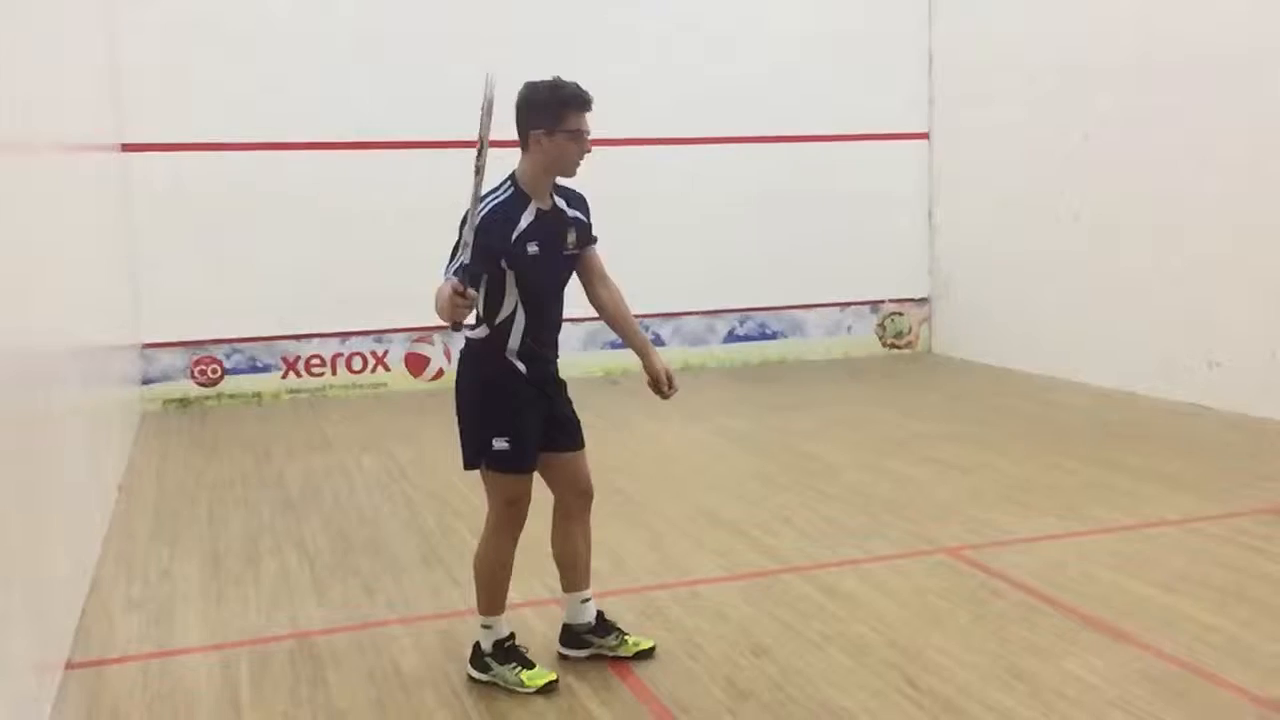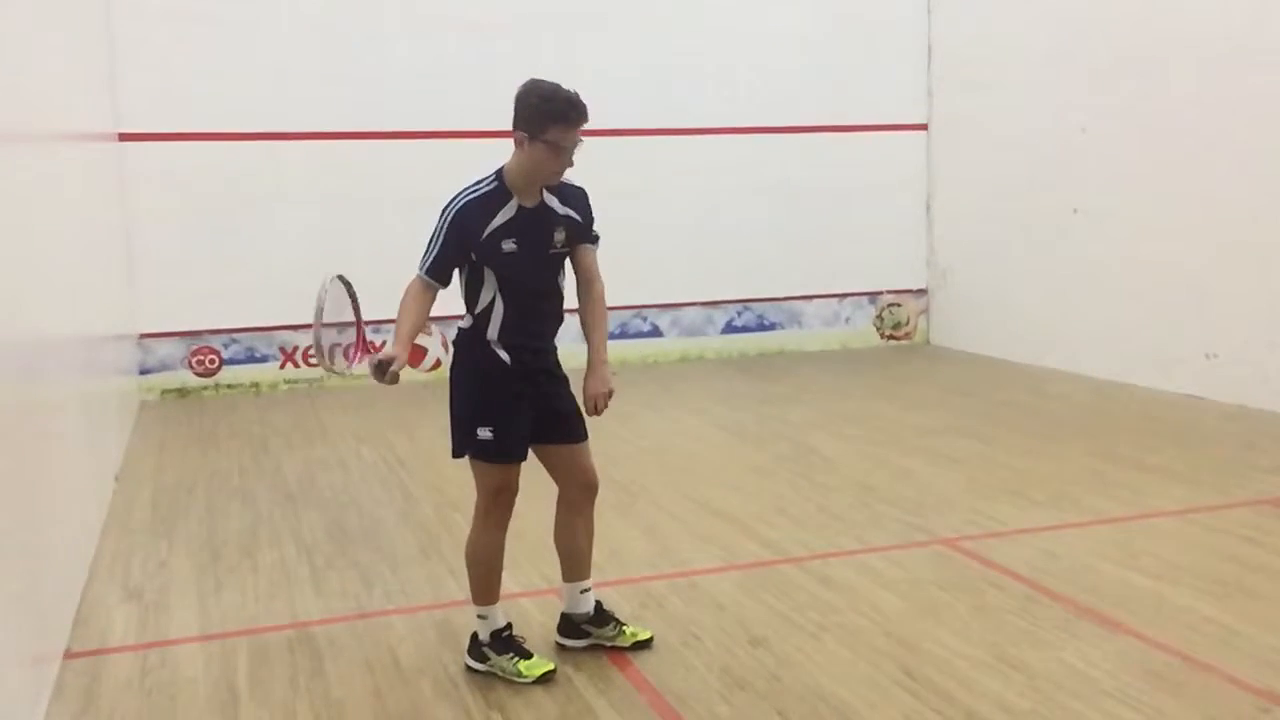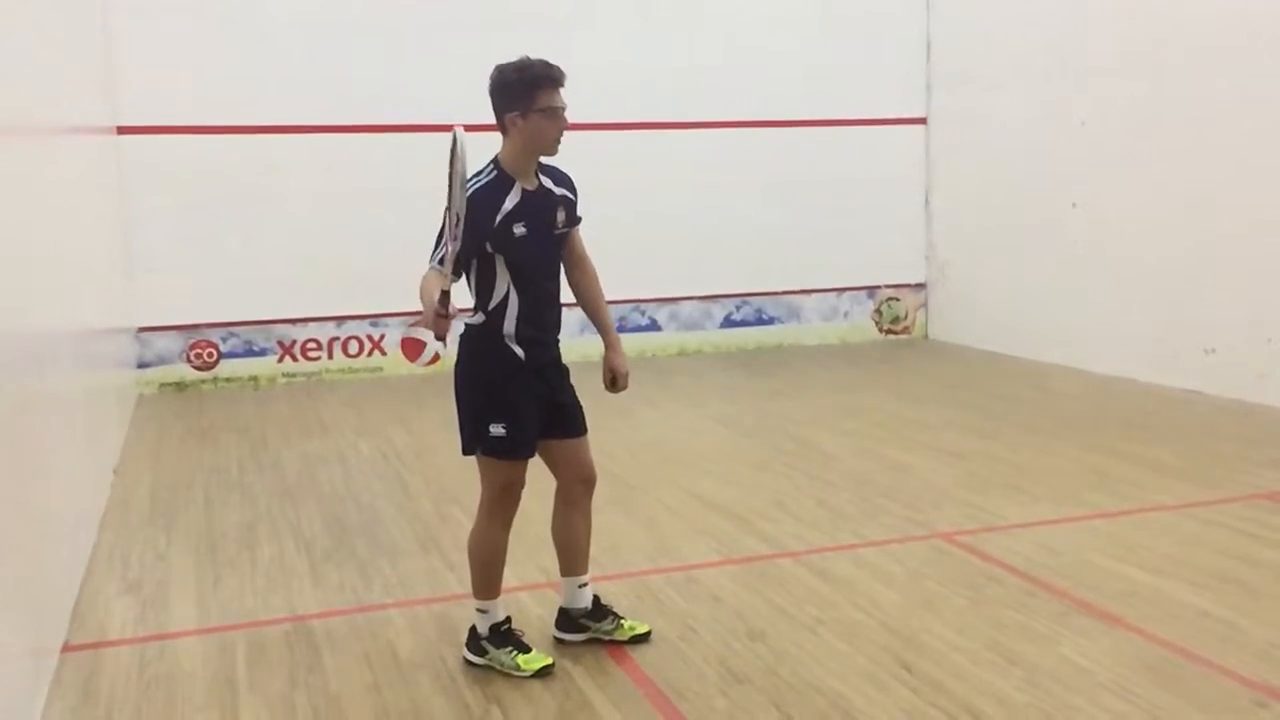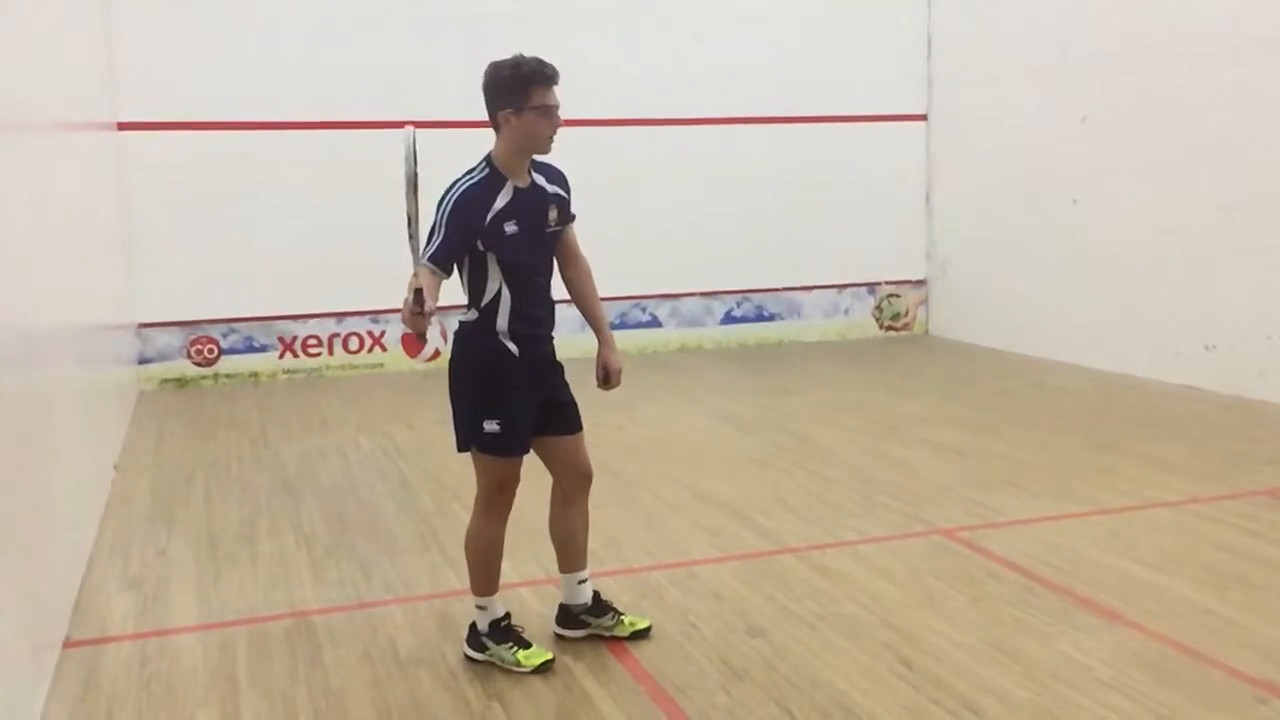
dt=1s
person 1, frame 1
left shoulder: (573, 207)
right shoulder: (494, 214)
left elbow: (600, 286)
right elbow: (450, 291)
left wrist: (647, 353)
right wrist: (452, 305)
left hip: (543, 375)
right hip: (496, 380)
left knee: (577, 492)
right knee: (509, 511)
left ankle: (582, 623)
right ankle: (492, 648)
person 1, frame 2
left shoulder: (573, 202)
right shoulder: (470, 210)
left elbow: (589, 283)
right elbow: (426, 283)
left wrist: (599, 365)
right wrist: (400, 345)
left hip: (544, 366)
right hip: (488, 372)
left knee: (581, 483)
right knee: (497, 501)
left ankle: (580, 613)
right ankle: (489, 636)
person 1, frame 3
left shoulder: (560, 186)
right shoulder: (478, 198)
left elbow: (578, 265)
right elbow: (439, 272)
left wrist: (611, 342)
right wrist: (435, 304)
left hip: (545, 360)
right hip: (495, 367)
left knee: (579, 477)
right knee: (502, 497)
left ankle: (578, 607)
right ankle: (488, 631)
person 1, frame 4
left shoulder: (553, 183)
right shoulder: (468, 197)
left elbow: (572, 262)
right elbow: (432, 268)
left wrist: (605, 339)
right wrist: (420, 300)
left hip: (540, 356)
right hip: (489, 363)
left knee: (575, 473)
right knee: (497, 493)
left ankle: (578, 604)
right ankle: (488, 627)
